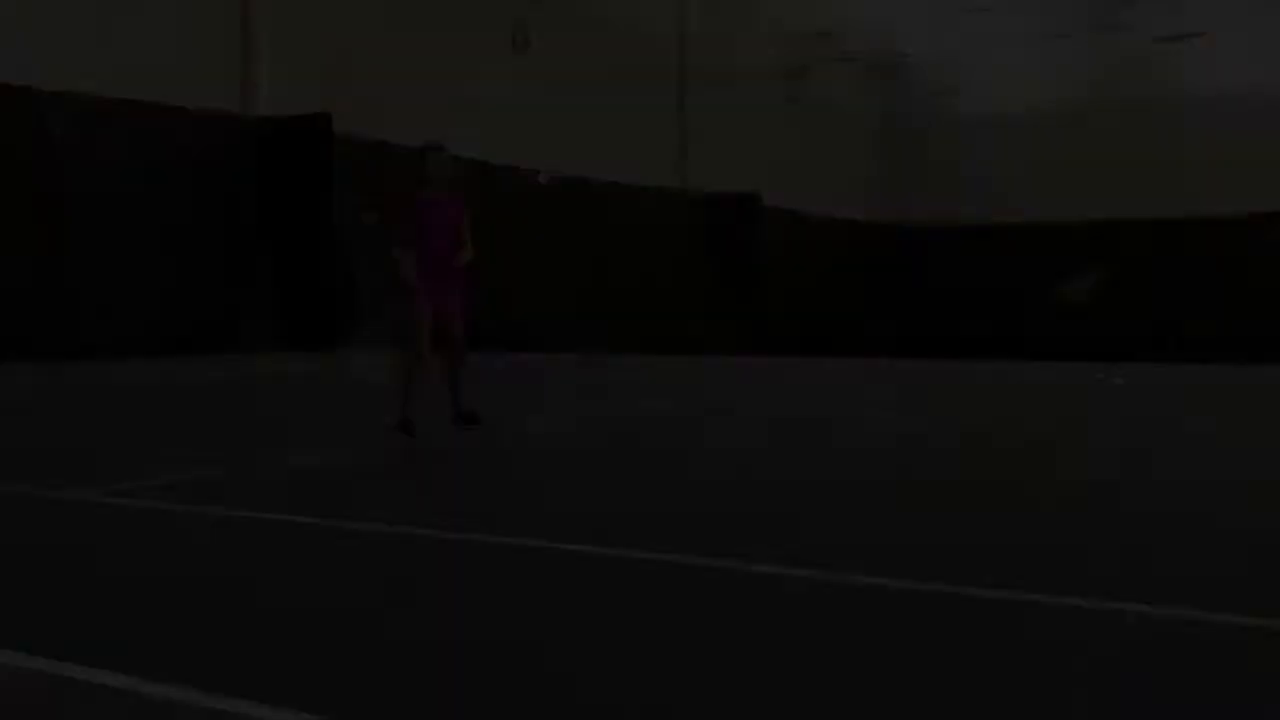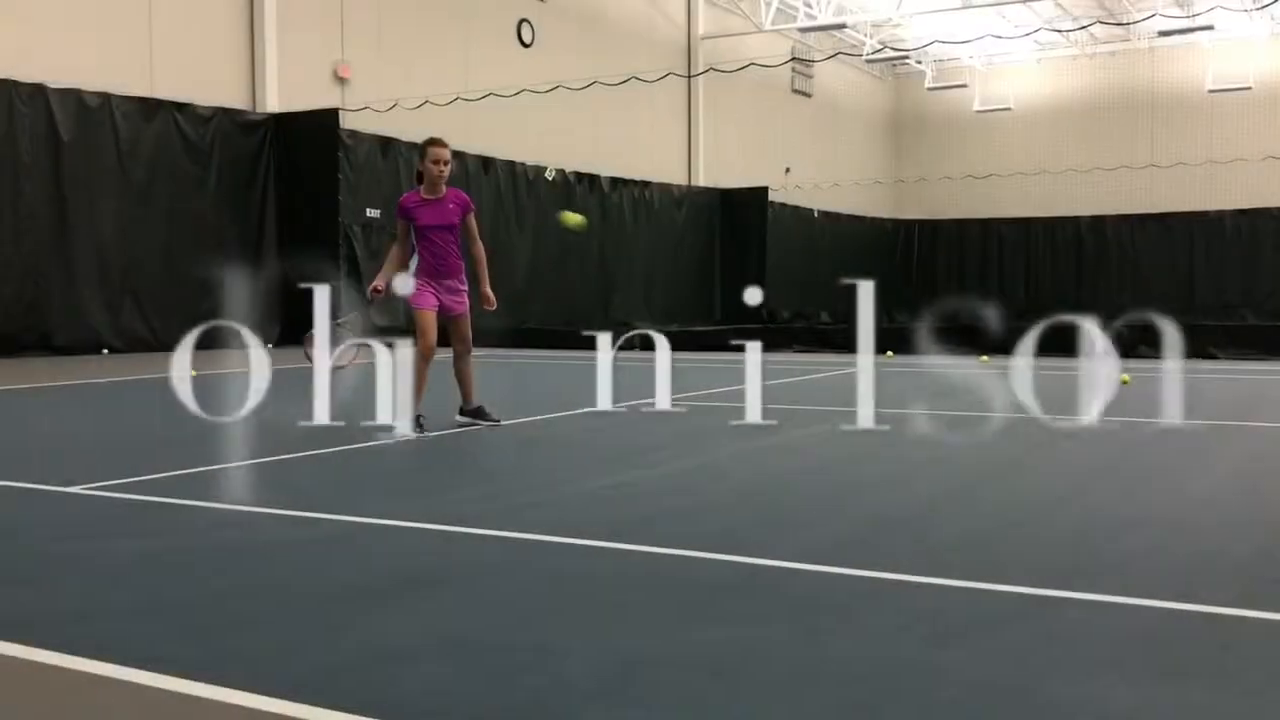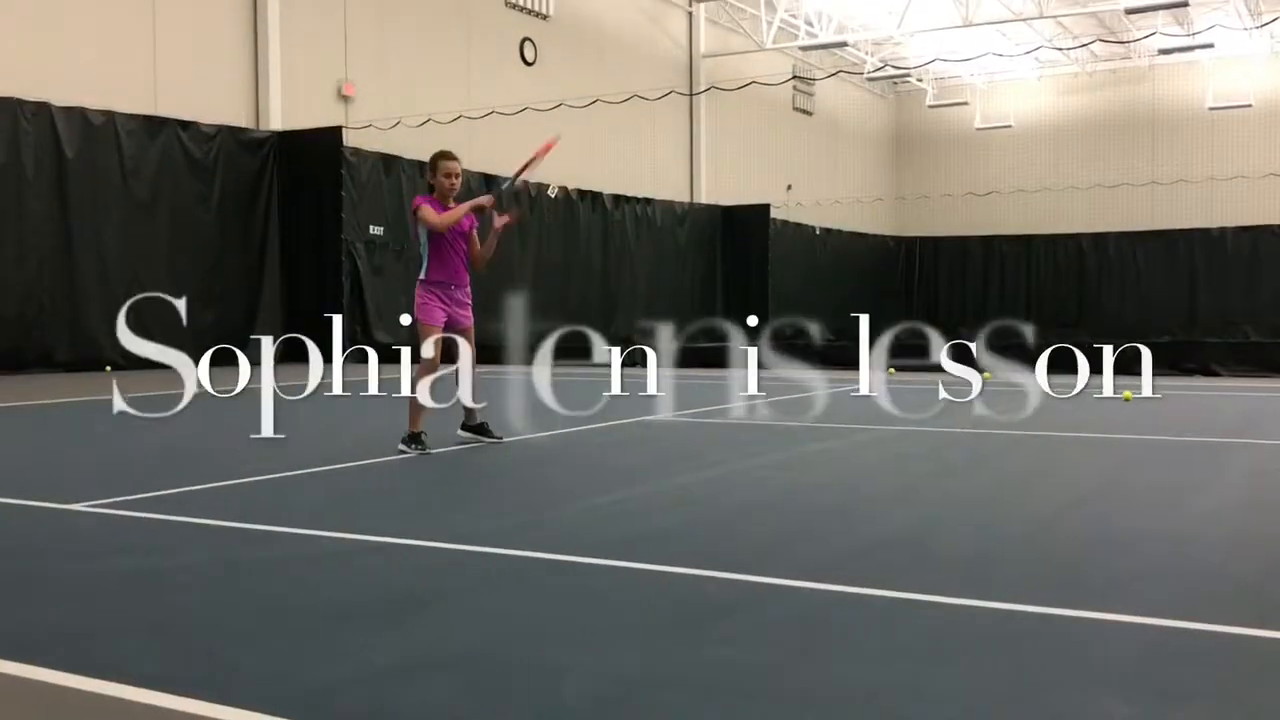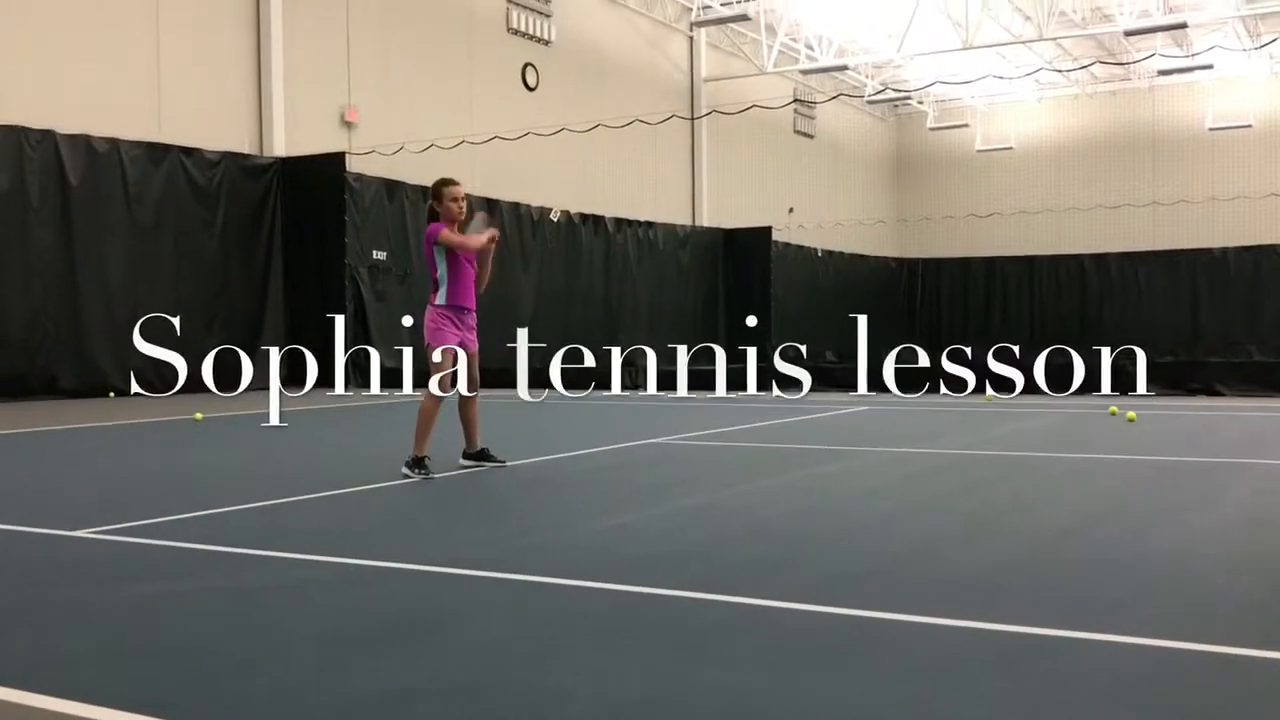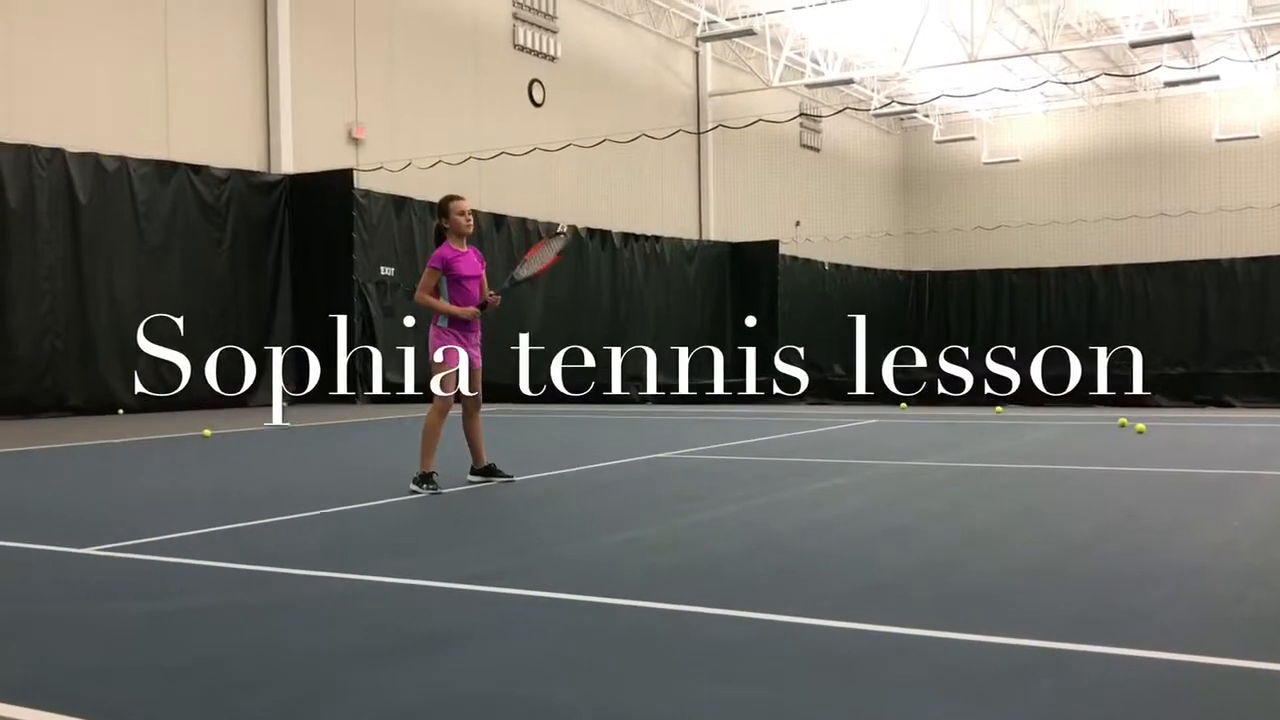
dt=0.5s
person 1, frame 1
left shoulder: (457, 204)
right shoulder: (412, 204)
left elbow: (466, 246)
right elbow: (400, 249)
left wrist: (462, 259)
right wrist: (409, 273)
left hip: (450, 286)
right hip: (420, 285)
left knee: (456, 351)
right knee: (420, 350)
left ankle: (460, 412)
right ankle: (404, 418)
person 1, frame 2
left shoulder: (460, 200)
right shoulder: (408, 203)
left elbow: (474, 243)
right elbow: (401, 246)
left wrist: (485, 285)
right wrist: (382, 279)
left hip: (455, 282)
right hip: (424, 282)
left knee: (464, 347)
right knee: (427, 346)
left ankle: (468, 407)
right ankle: (411, 415)
person 1, frame 3
left shoulder: (467, 216)
right shoulder: (422, 203)
left elbow: (480, 261)
right elbow: (439, 224)
left wrist: (495, 231)
right wrist: (472, 204)
left hip: (461, 293)
right hip: (432, 292)
right knee: (430, 362)
left ankle: (471, 422)
right ankle: (412, 434)
person 1, frame 4
left shoulder: (467, 243)
right shoulder: (435, 231)
left elbow: (479, 286)
right elbow: (467, 243)
left wrist: (488, 250)
right wrist: (487, 234)
left hip: (467, 317)
right hip: (443, 316)
left knee: (471, 386)
right knee: (440, 387)
left ankle: (473, 450)
right ankle: (416, 458)
person 1, frame 5
left shoulder: (476, 255)
right shoulder: (442, 255)
right elbow: (421, 296)
left wrist: (491, 300)
right wrist: (457, 311)
left hip: (471, 336)
right hip: (447, 335)
left knee: (473, 403)
right knee: (444, 402)
left ankle: (480, 466)
right ankle: (424, 474)
